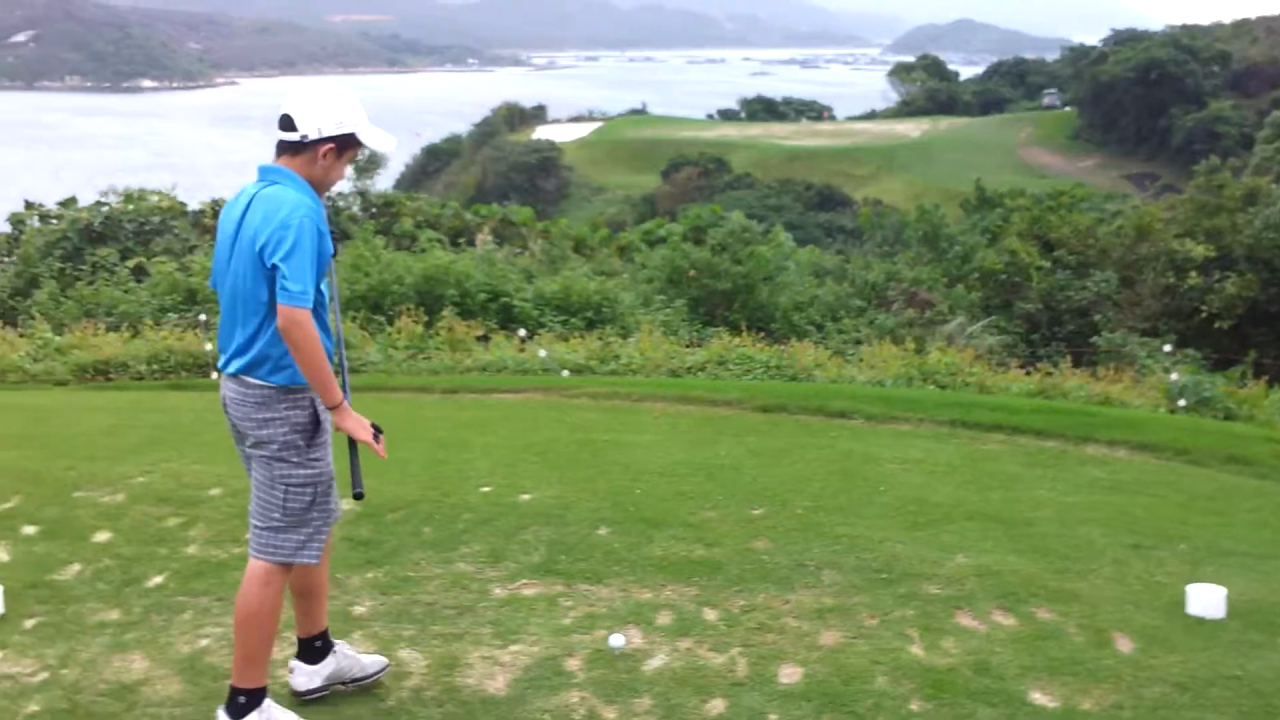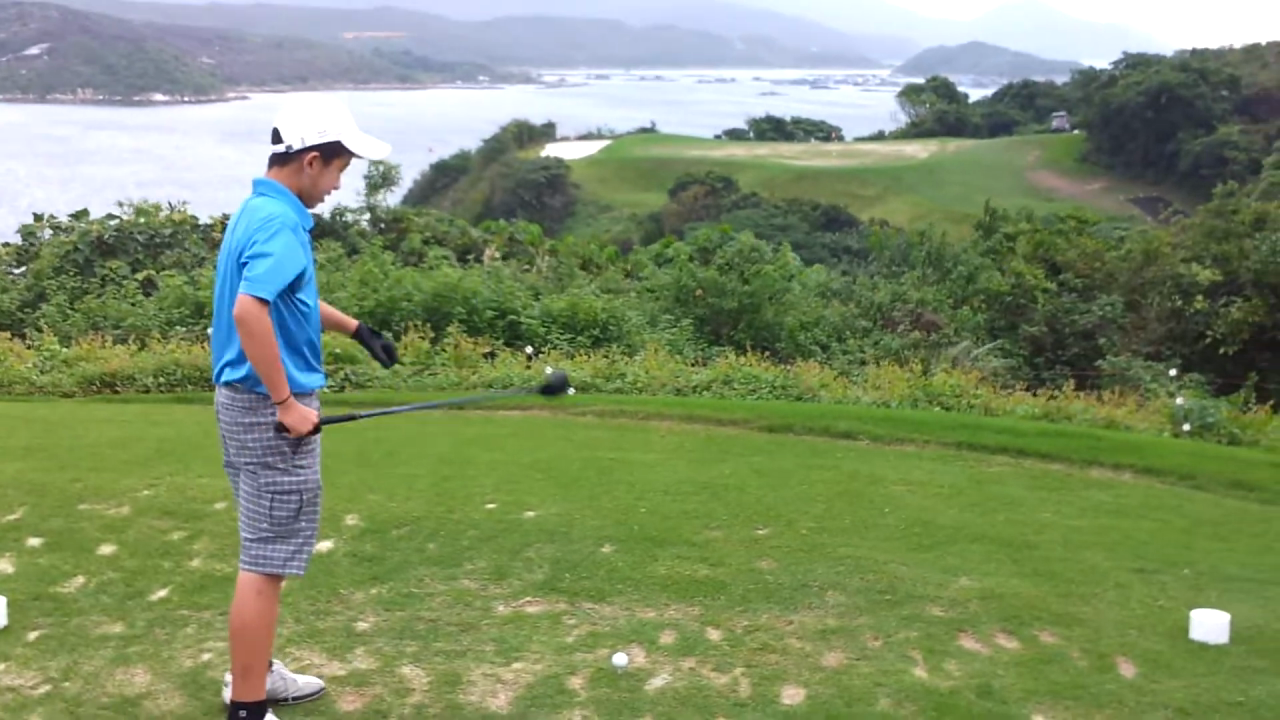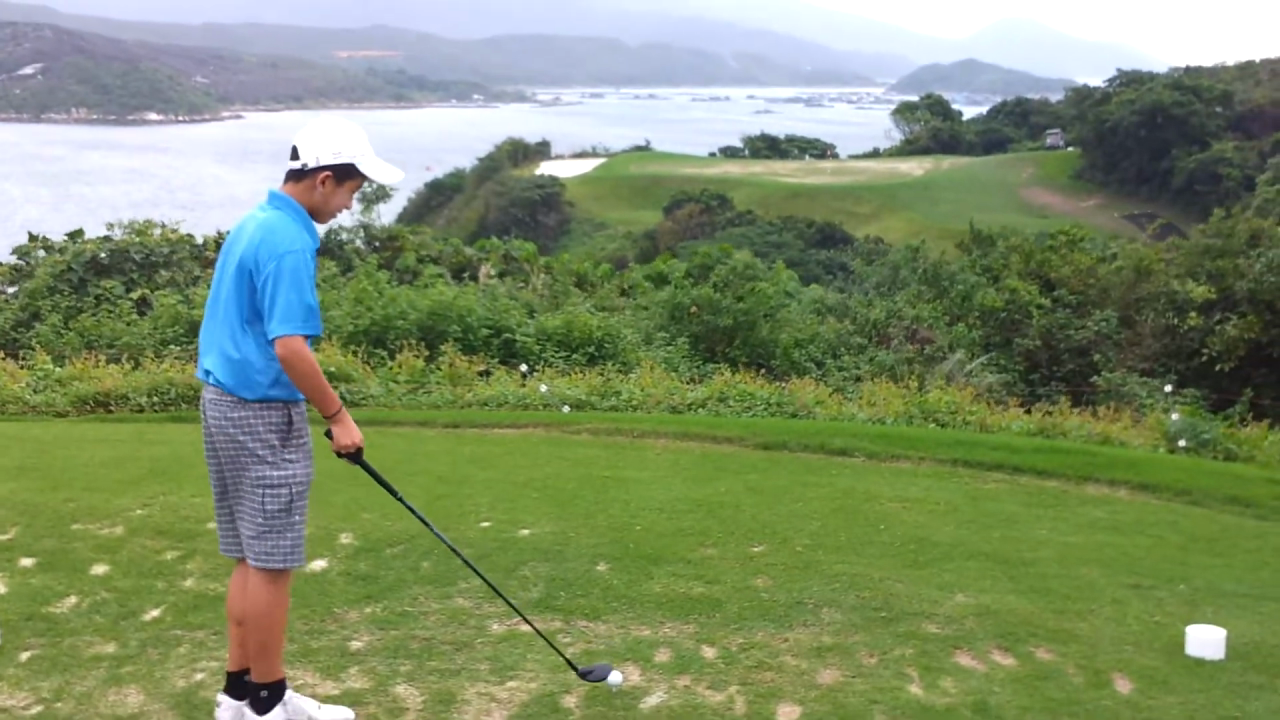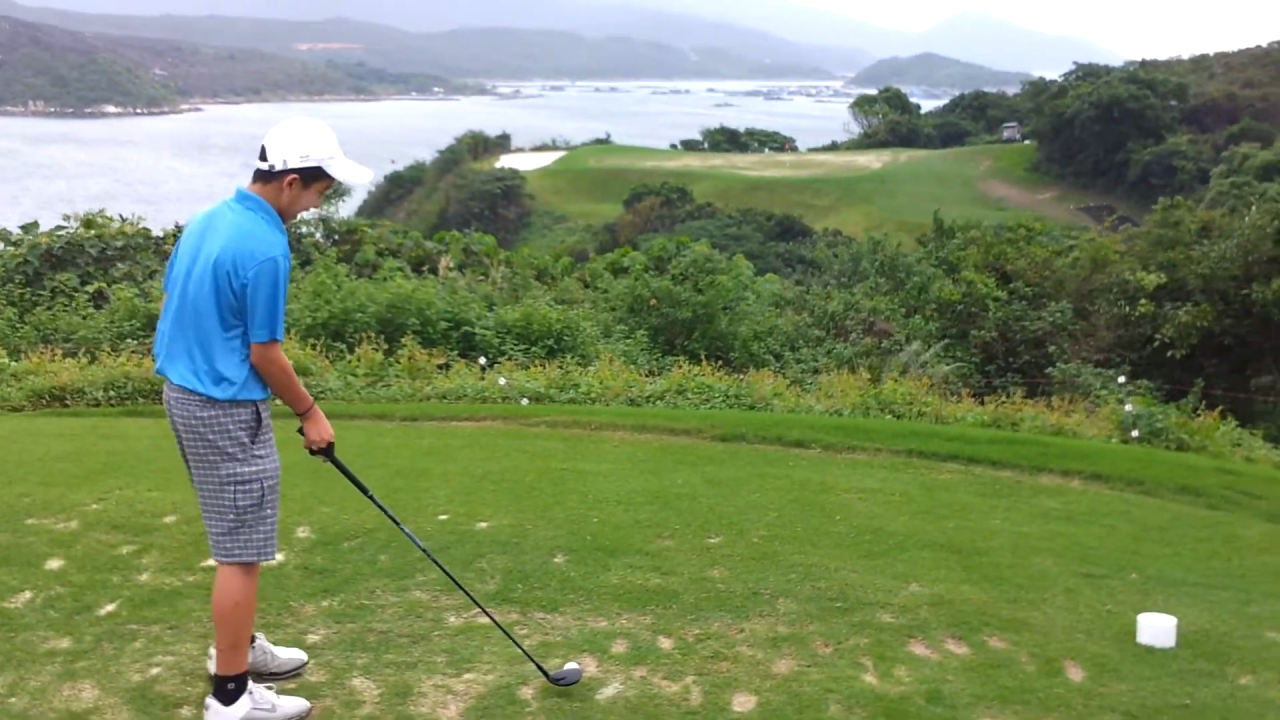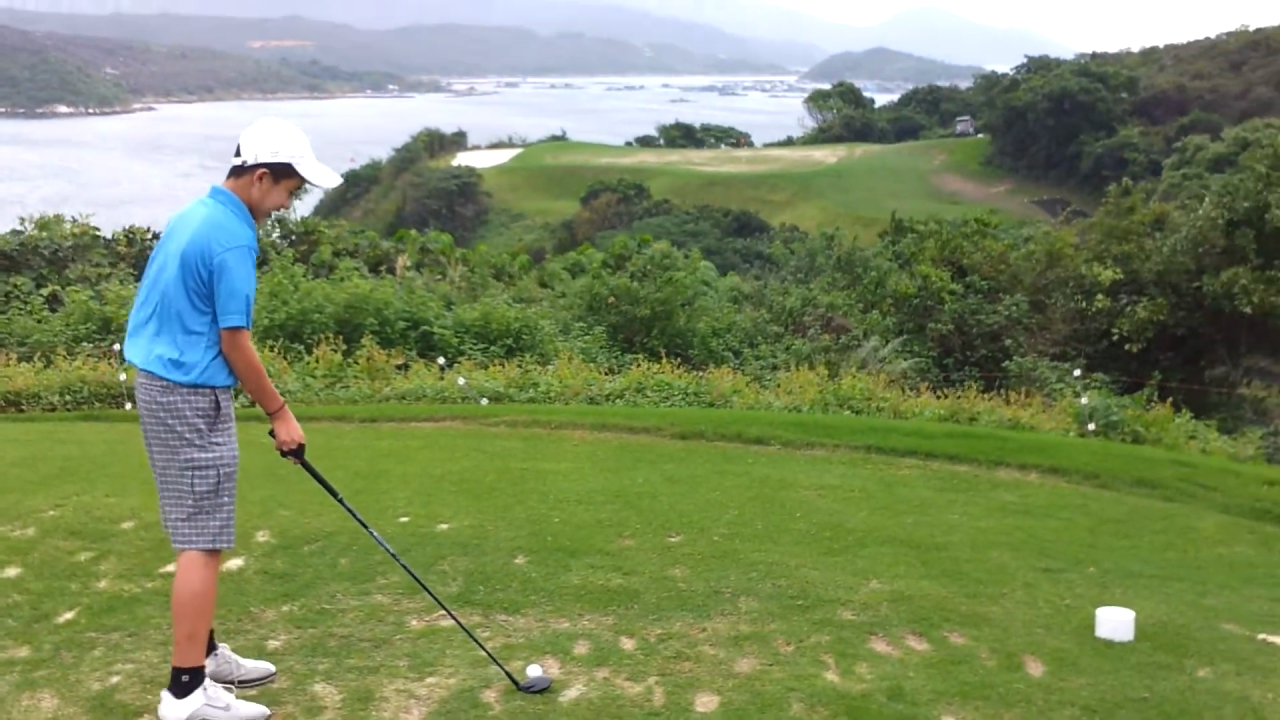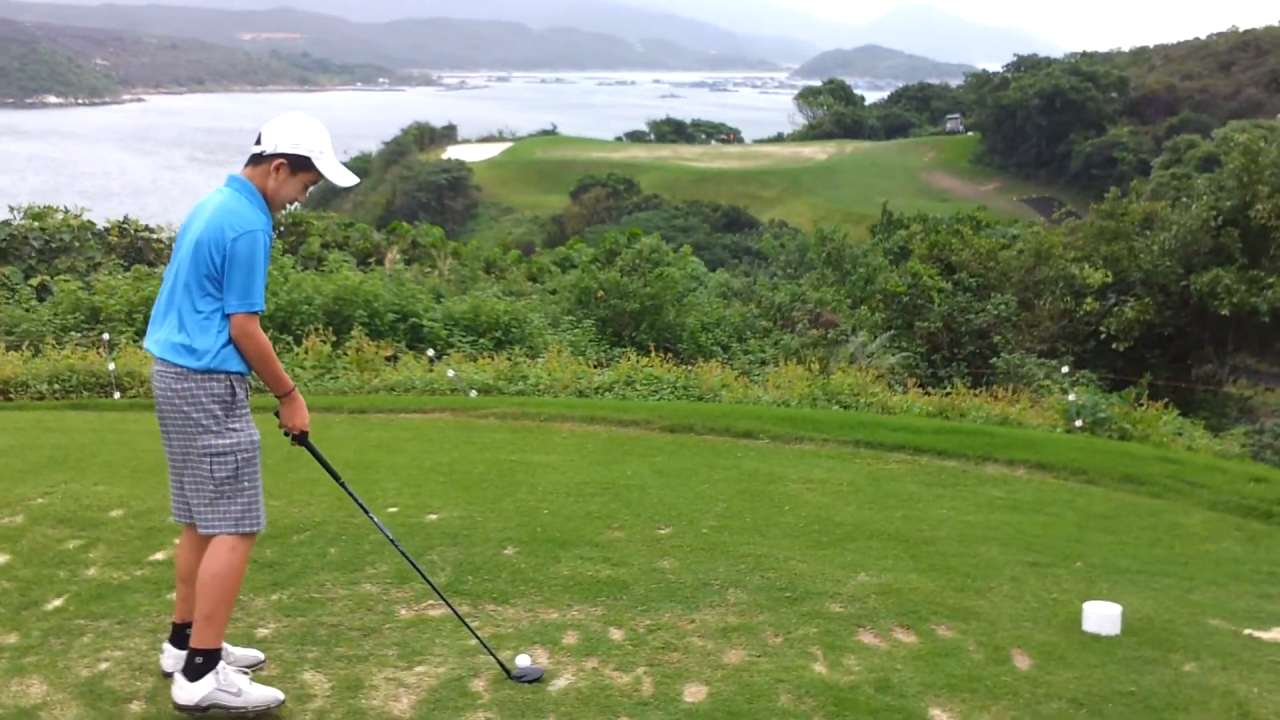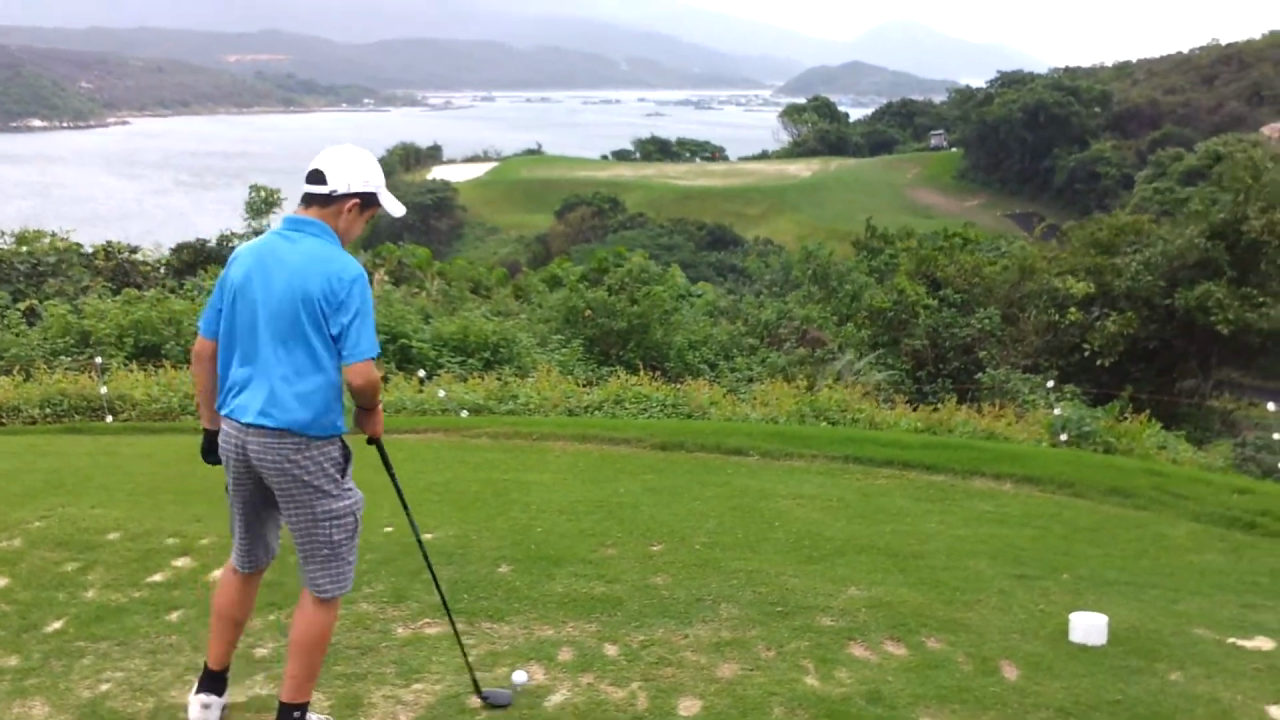
dt=0.5s
person 1, frame 1
left shoulder: (242, 204)
right shoulder: (299, 214)
right elbow: (295, 319)
right wrist: (341, 408)
left hip: (250, 386)
right hip: (284, 397)
left knee: (311, 528)
right knee: (278, 551)
left ankle: (319, 656)
person 1, frame 2
left shoulder: (258, 211)
right shoulder: (278, 220)
right elbow: (248, 310)
left wrist: (356, 327)
right wrist: (286, 402)
left hip: (248, 402)
right hip: (267, 411)
left knee: (267, 550)
right knee: (265, 562)
person 1, frame 3
left shoulder: (254, 223)
right shoulder: (289, 244)
right elbow: (290, 348)
right wrist: (339, 416)
left hip: (223, 401)
right hip: (261, 412)
left knee: (251, 557)
right knee: (273, 561)
person 1, frame 4
left shoulder: (207, 219)
right shoulder: (265, 248)
left elbow: (172, 302)
right elbow: (264, 355)
right wrist: (310, 414)
left hip: (186, 392)
right hip: (226, 408)
left knee: (239, 537)
right knee: (241, 550)
left ankle: (239, 646)
person 1, frame 5
left shoulder: (193, 215)
right shoulder: (234, 238)
right elbow: (234, 343)
right wrist: (280, 413)
left hip: (161, 385)
right hip: (192, 397)
left knee: (197, 533)
right knee: (202, 541)
left ankle: (201, 651)
person 1, frame 6
left shoulder: (214, 204)
right shoulder: (247, 223)
right elbow: (243, 329)
right wrist: (289, 396)
left hip: (177, 374)
right hip: (207, 385)
left knee: (203, 520)
right knee: (234, 526)
left ankle: (186, 641)
right ankle: (201, 670)
person 1, frame 7
left shoulder: (244, 256)
right shoulder: (344, 273)
left elbow: (203, 351)
right elbow: (362, 374)
left wrist: (211, 425)
right wrist: (372, 412)
left hip: (239, 435)
right hip: (308, 444)
left knee: (245, 561)
right knee: (322, 587)
